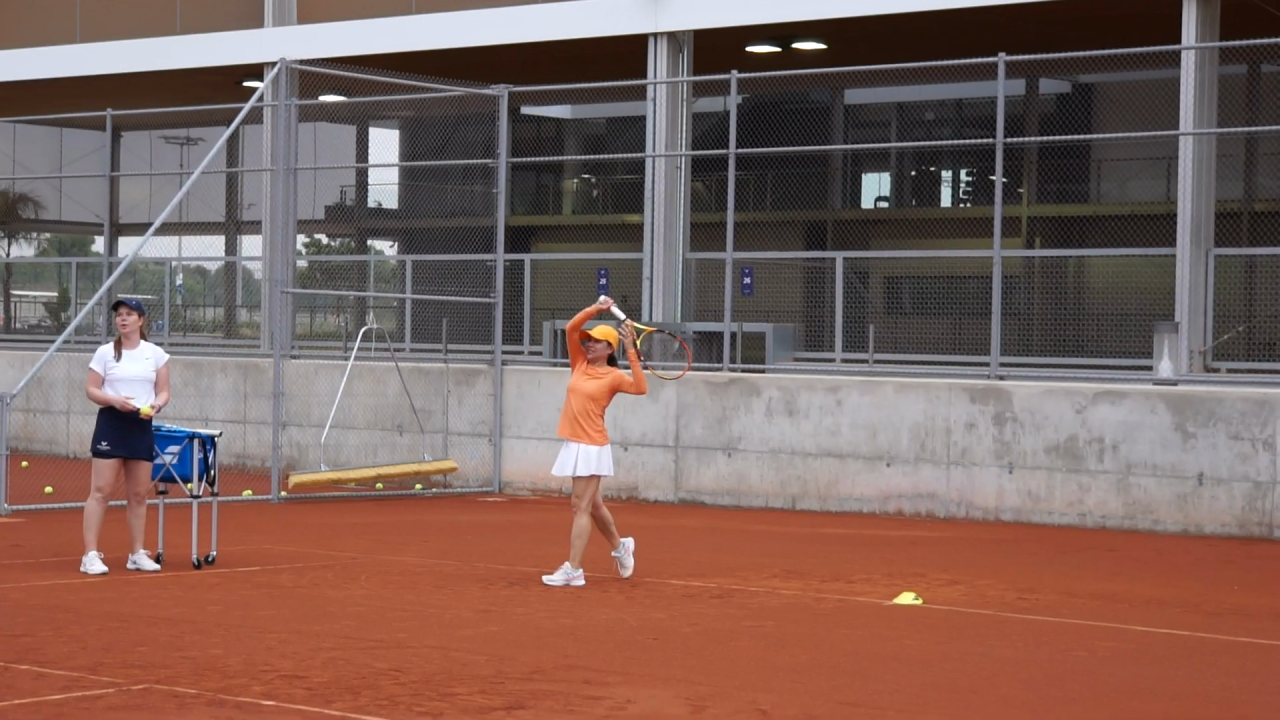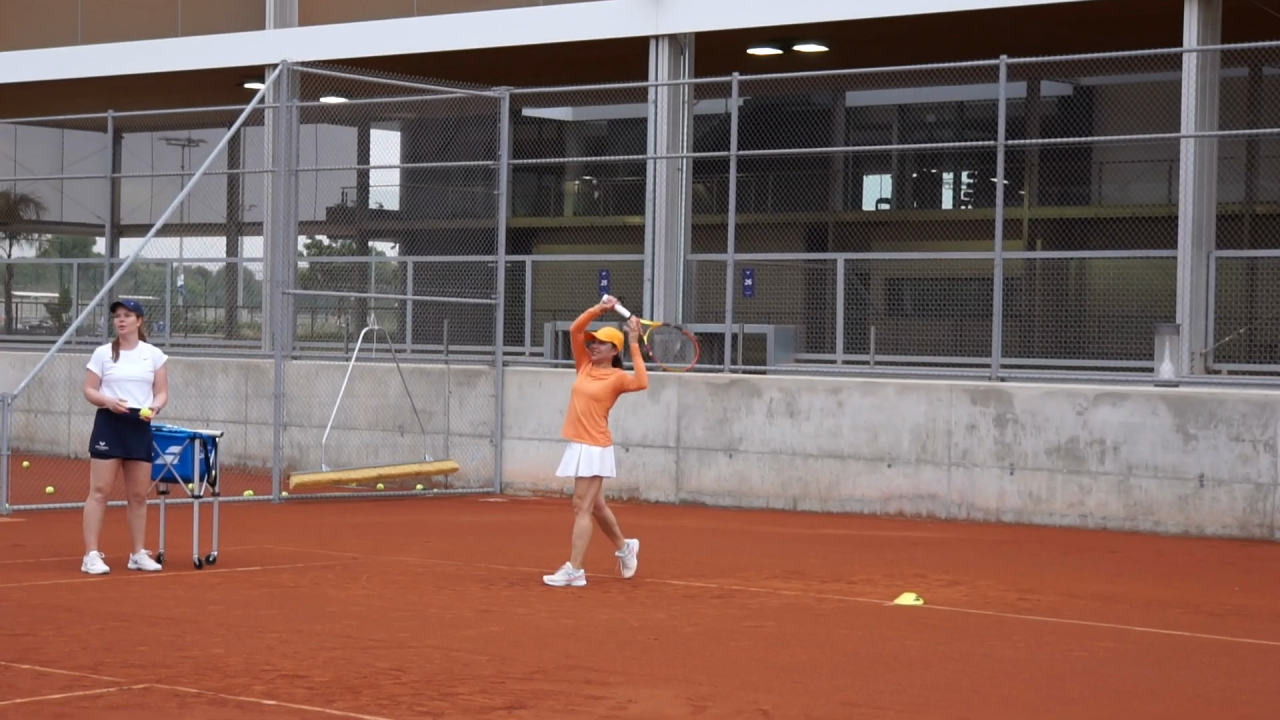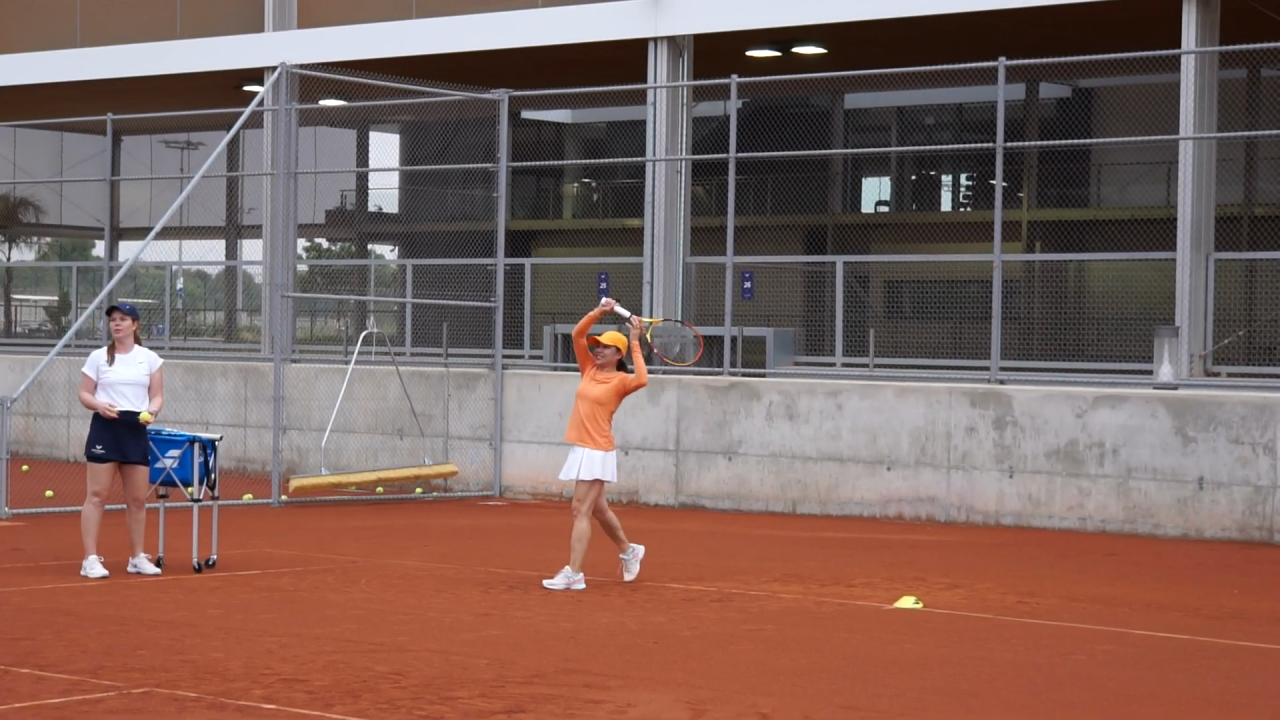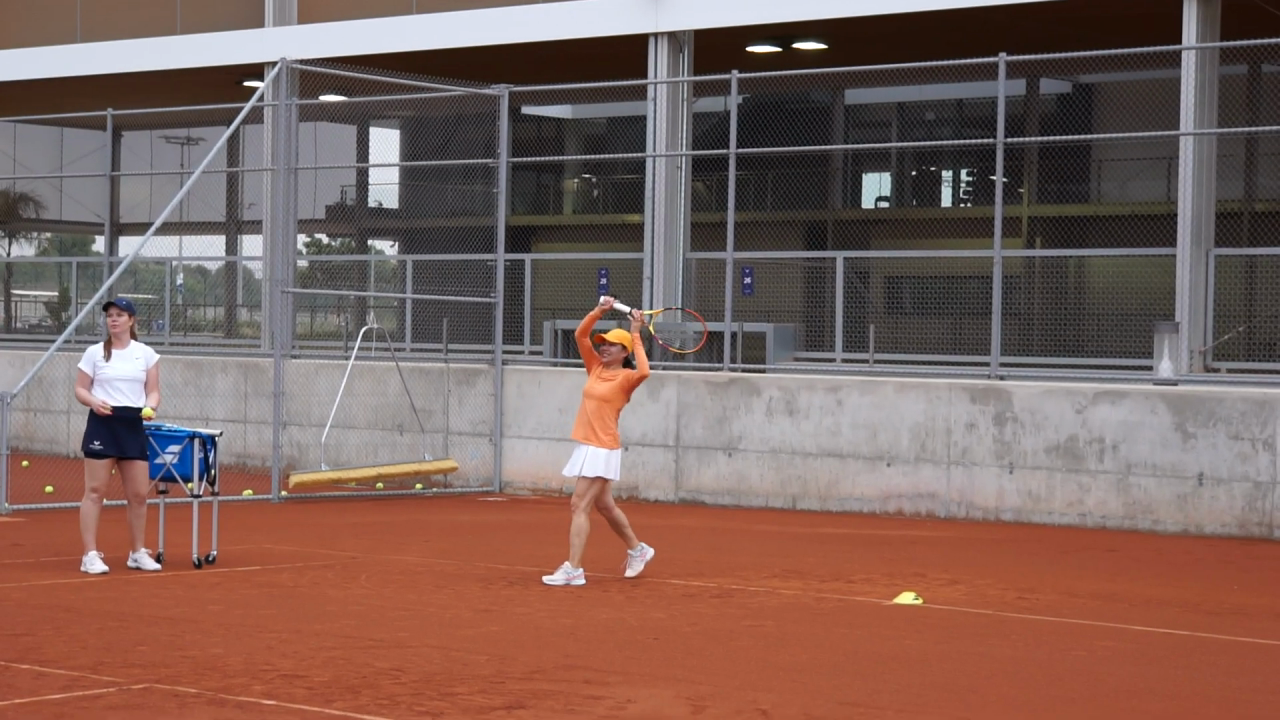
dt=0.1s
person 1, frame 1
left shoulder: (614, 376)
right shoulder: (579, 364)
left elbow: (641, 388)
right elbow: (571, 329)
left wrist: (631, 349)
right wrist: (595, 309)
left hip: (591, 447)
right hip: (574, 444)
left knee: (580, 507)
right knee: (593, 504)
left ankle: (573, 570)
right ankle: (620, 547)
person 1, frame 2
left shoulder: (617, 377)
right shoulder: (584, 365)
left elbow: (642, 384)
right elbow: (575, 330)
left wrist: (634, 344)
right wrist: (599, 309)
left hip: (594, 447)
right hip: (578, 445)
left knee: (581, 508)
right knee: (595, 505)
left ankle: (574, 570)
right ankle: (624, 547)
person 1, frame 3
left shoulder: (621, 381)
right shoulder: (589, 370)
left elbow: (642, 379)
right elbow: (577, 335)
left wrist: (635, 341)
right wrist: (598, 312)
left hip: (597, 452)
right hip: (582, 450)
left knee: (580, 511)
right knee: (598, 508)
left ankle: (573, 574)
right ankle: (629, 551)
person 1, frame 4
left shoulder: (627, 378)
right shoulder: (595, 368)
left elbow: (645, 371)
right elbow: (580, 335)
left wrist: (636, 335)
right wrist: (598, 311)
left hip: (602, 450)
right hip: (588, 447)
left knee: (579, 506)
right knee: (605, 506)
left ankle: (573, 570)
right ankle: (637, 549)
person 2, frame 1
left shoulder: (156, 354)
right shoulder: (105, 352)
left elbow: (163, 391)
right elbow: (91, 389)
left wrist: (156, 405)
right wrist: (114, 399)
left hip: (142, 427)
right hip: (111, 423)
left knee: (139, 495)
right knee: (101, 492)
left ankle: (137, 555)
right ankle: (90, 556)
person 2, frame 2
left shoulder: (154, 355)
right shoulder: (103, 353)
left elbow: (161, 393)
right elbow: (88, 390)
left wrist: (155, 407)
right wrist: (108, 401)
left hip: (140, 428)
right hip: (109, 425)
left knee: (138, 496)
right knee: (100, 492)
left ankle: (138, 555)
right ankle: (91, 555)
person 2, frame 3
left shoulder: (150, 358)
right shoulder: (98, 357)
left elbow: (156, 396)
right elbow: (84, 393)
left wrist: (152, 412)
right wrist: (99, 405)
left hip: (136, 431)
right hip: (105, 429)
left knee: (138, 499)
right knee: (97, 495)
left ankle: (137, 558)
right ankle: (90, 559)
person 2, frame 4
left shoulder: (146, 354)
right shoulder: (95, 352)
left elbow: (153, 392)
right elbow: (80, 389)
left wrist: (151, 407)
right wrist: (93, 402)
left hip: (133, 426)
right hip: (102, 425)
left knee: (139, 494)
right knee: (95, 492)
left ankle: (138, 553)
right ankle: (90, 555)
